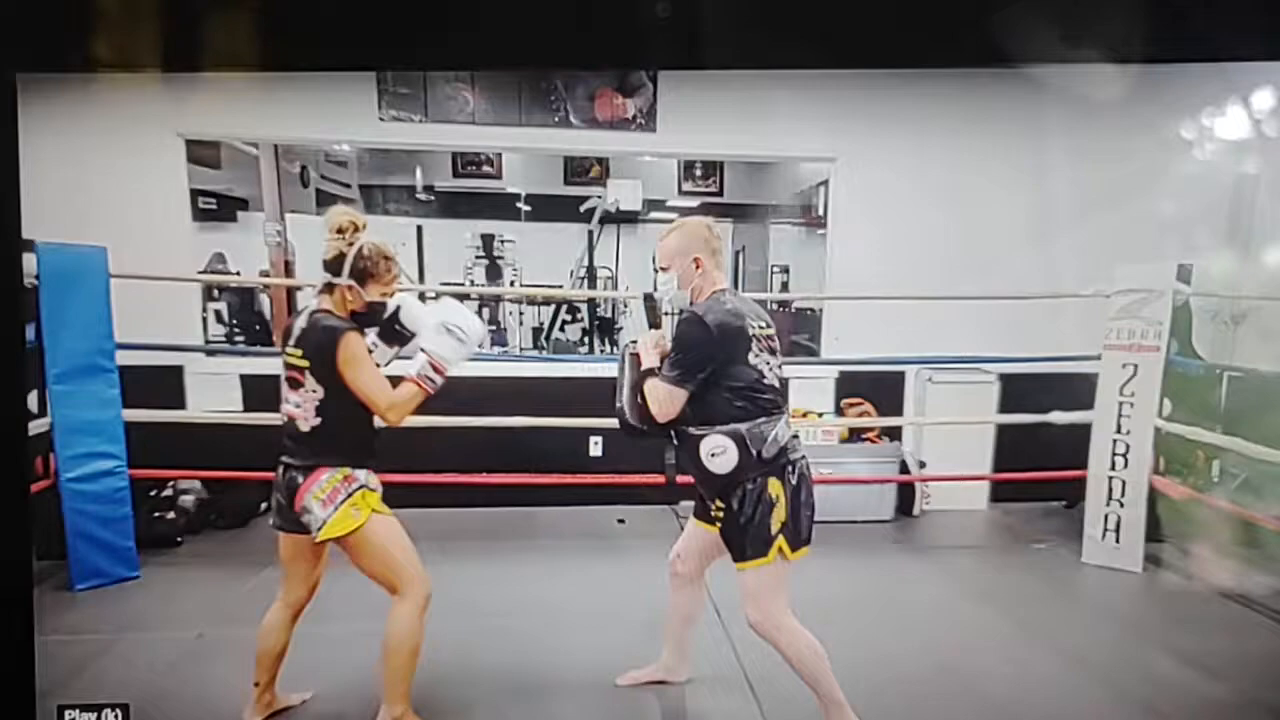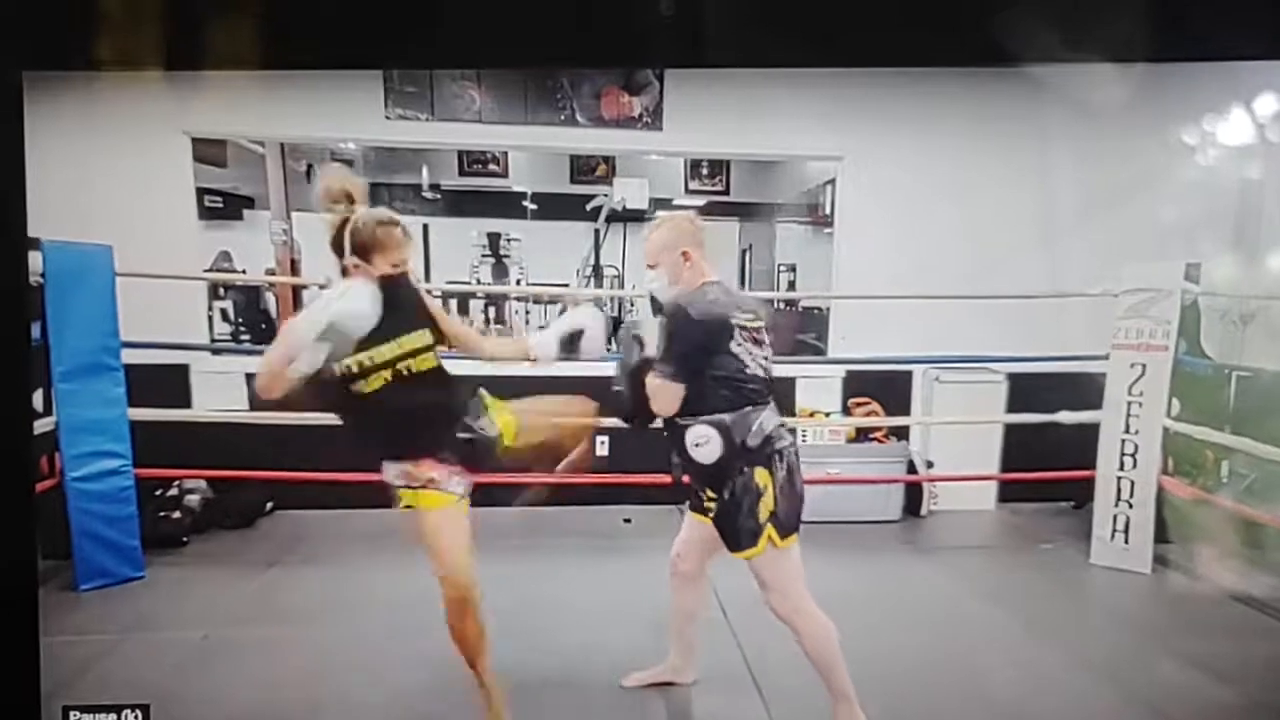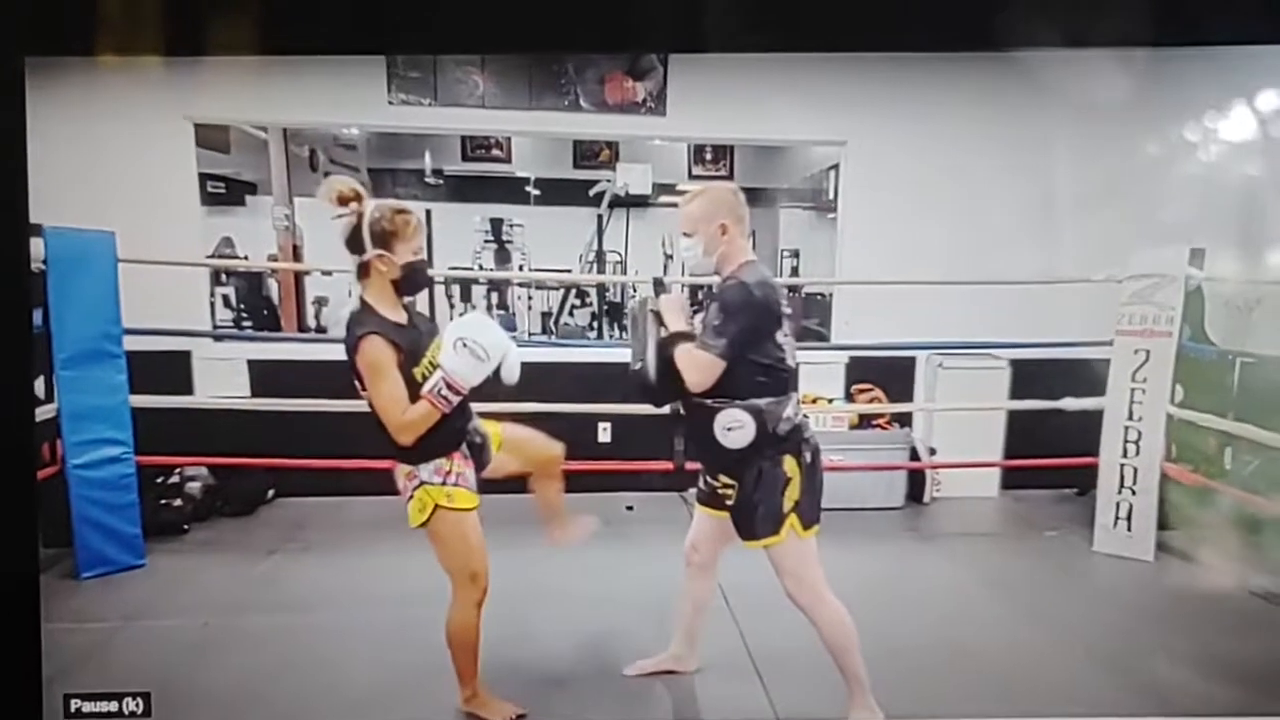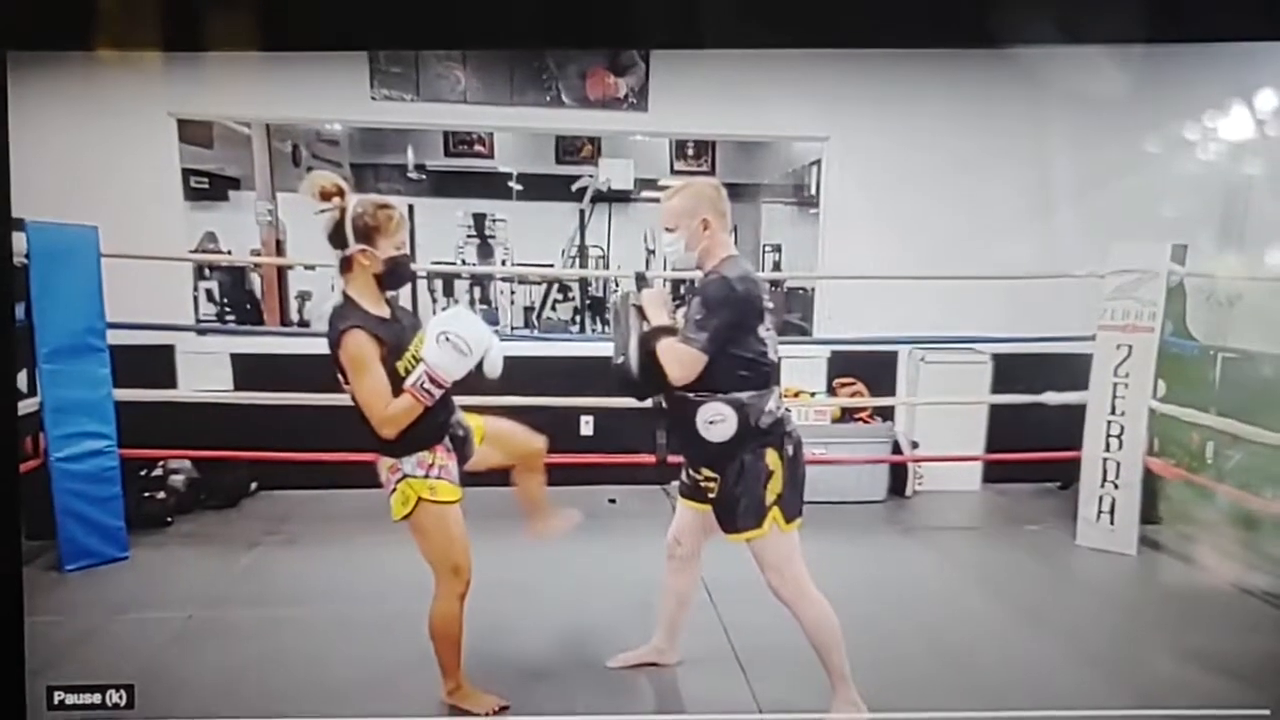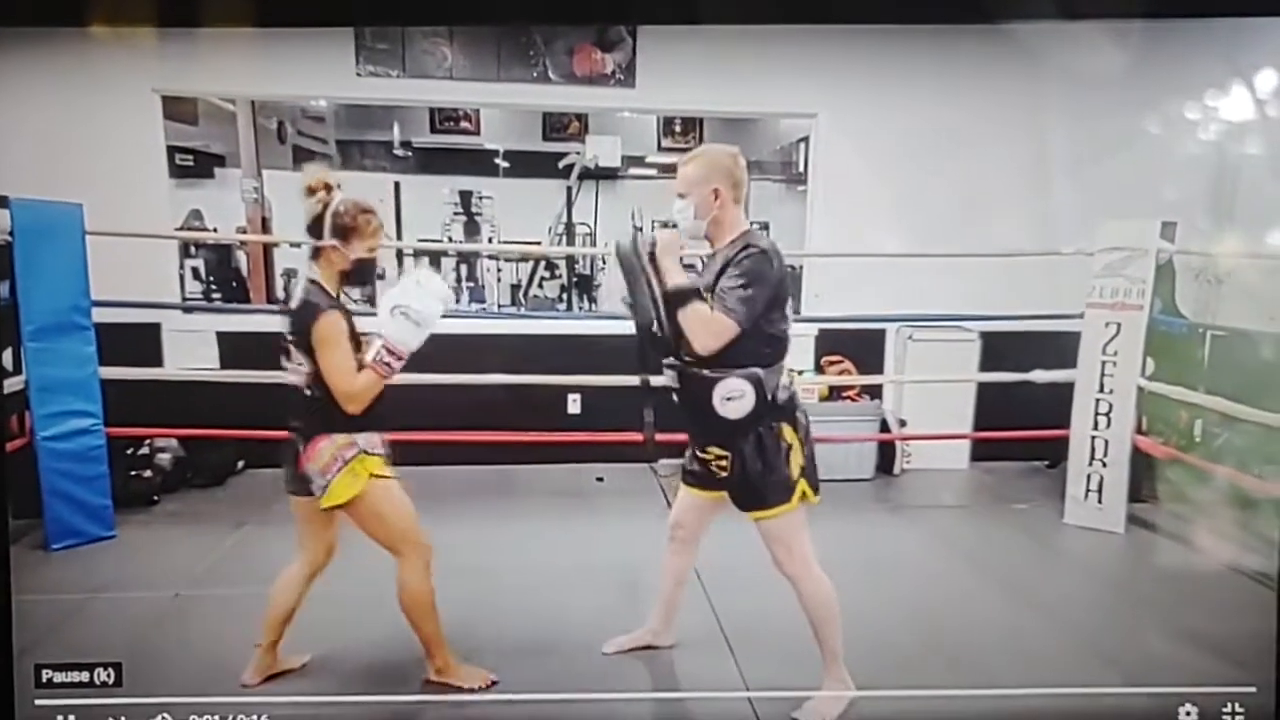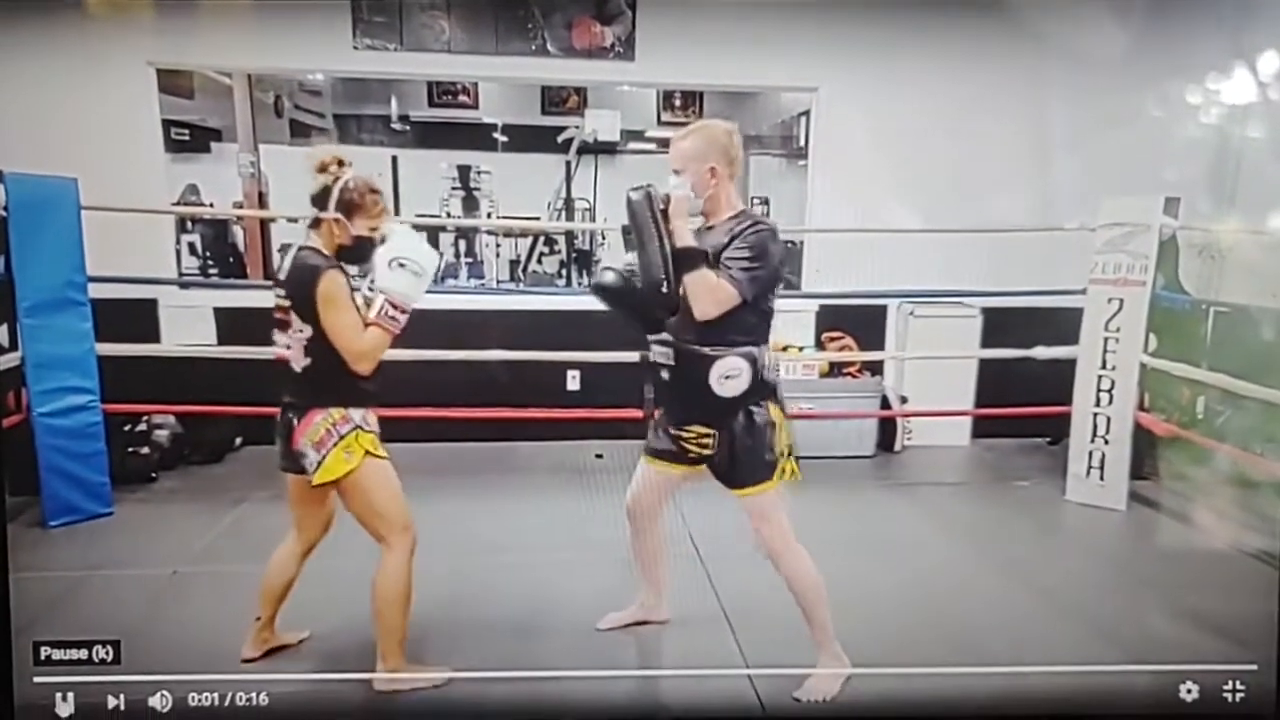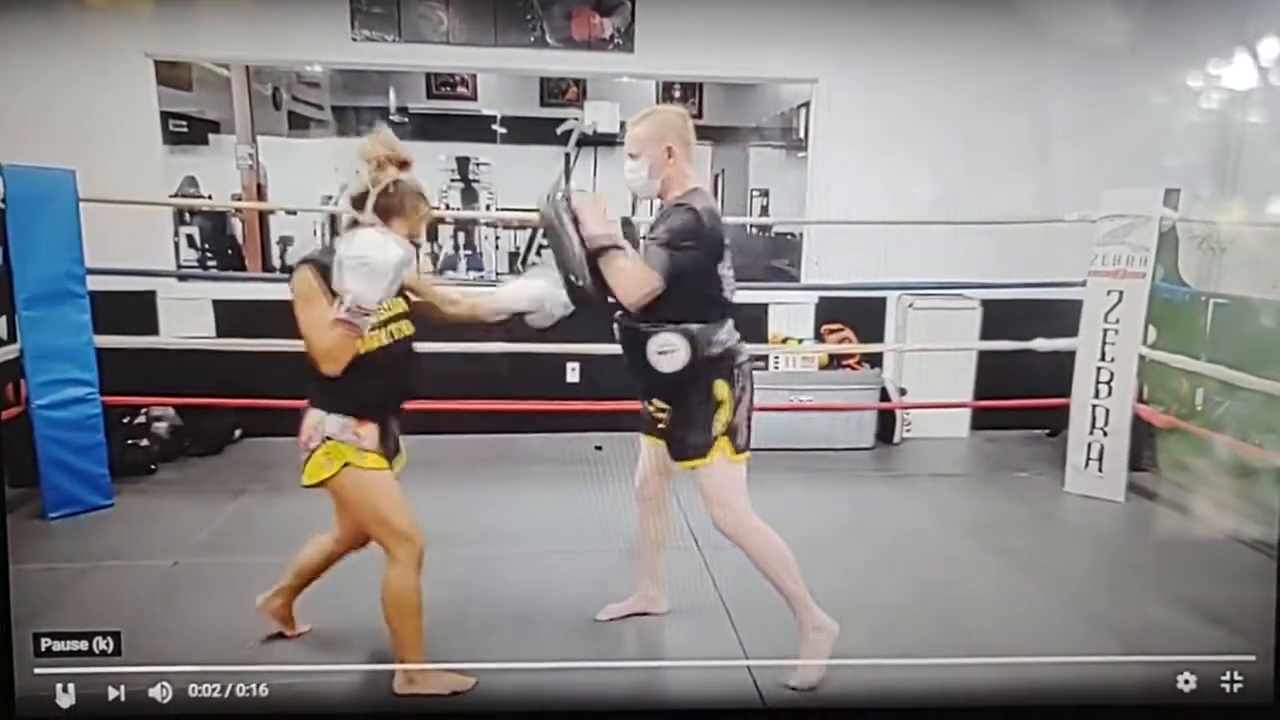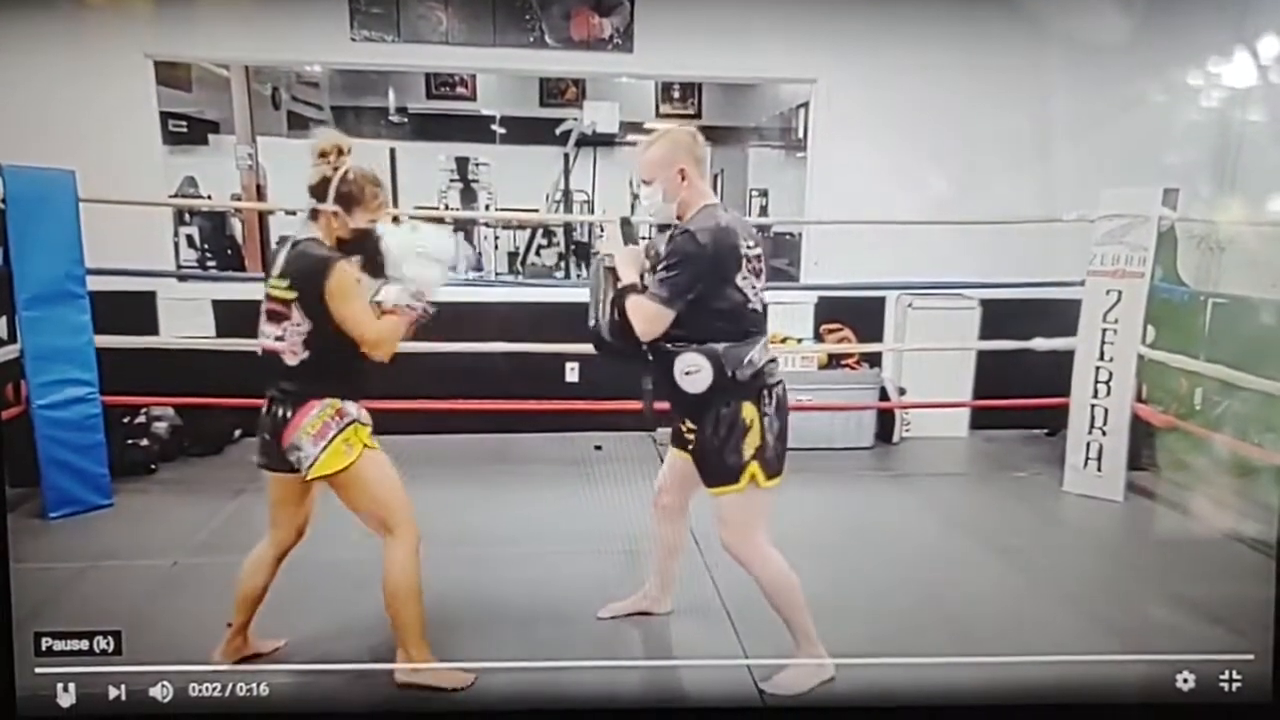
dt=0.5s
person 1, frame 1
left shoulder: (703, 321)
right shoulder: (748, 313)
left elbow: (664, 407)
left wrist: (650, 360)
right wrist: (672, 357)
left hip: (760, 483)
right hip: (736, 478)
left knee: (767, 616)
right knee: (684, 564)
right ankle: (672, 664)
person 1, frame 2
left shoulder: (687, 314)
right shoulder: (739, 305)
left elbow: (664, 403)
left wrist: (649, 357)
right wrist: (665, 354)
left hip: (752, 472)
right hip: (731, 468)
left knee: (788, 600)
right knee: (685, 562)
right ankle: (679, 664)
person 1, frame 3
left shoulder: (745, 293)
right shoulder: (746, 287)
left elbow: (699, 375)
left wrist: (676, 323)
right wrist: (681, 332)
left hip: (773, 461)
right hip: (736, 457)
left knee: (805, 588)
right knee: (698, 553)
right ankle: (682, 653)
person 1, frame 4
left shoulder: (726, 288)
right shoulder: (727, 281)
left elbow: (681, 369)
left wrist: (658, 317)
right wrist: (662, 325)
left hip: (755, 454)
right hip: (720, 450)
left knee: (786, 579)
right knee: (681, 545)
right ankle: (663, 645)
person 1, frame 5
left shoulder: (756, 258)
right shoulder: (722, 257)
left elbow: (708, 339)
left wrist: (673, 275)
right wrist: (664, 286)
left hip: (762, 431)
left knee: (793, 557)
right knee: (682, 528)
right ankle: (659, 627)
person 1, frame 6
left shoulder: (756, 237)
right shoulder: (700, 233)
left elbow: (709, 303)
right elbow: (676, 302)
left wrist: (681, 234)
left hip: (741, 409)
right hip: (684, 401)
left knee: (773, 536)
right knee: (640, 505)
left ankle: (831, 655)
right ankle: (652, 603)
person 1, frame 7
left shoulder: (691, 217)
right shoulder: (678, 212)
left elbow: (635, 289)
right elbow: (649, 285)
left wrist: (597, 229)
right wrist: (610, 249)
left hip: (708, 383)
right hip: (673, 380)
left knee: (731, 514)
right knee: (649, 488)
left ankle: (815, 626)
right ankle: (651, 593)
person 1, frame 8
left shoulder: (695, 240)
right shoulder: (732, 228)
left elbow: (648, 326)
left wrist: (628, 274)
right wrist: (650, 277)
left hip: (737, 406)
right hip: (716, 399)
left knee: (743, 540)
right knee: (669, 494)
left ankle: (813, 654)
right ankle: (657, 594)
person 2, frame 1
left shoulder: (302, 323)
right shoulder: (341, 337)
right elbow: (391, 407)
left wrist: (388, 340)
right wrist: (437, 359)
left hip: (294, 479)
right hip: (335, 485)
left knee: (292, 596)
right knee: (414, 589)
person 2, frame 2
left shoulder: (411, 297)
right shoulder: (324, 321)
left elbow: (476, 344)
right elbow: (270, 387)
left wrist: (546, 344)
right wrist: (303, 343)
left hip: (471, 421)
right hip: (422, 467)
left knee: (581, 414)
right knee: (460, 589)
left ankle: (562, 463)
person 2, frame 3
left shoulder: (400, 309)
right shoulder: (370, 339)
right elbow: (404, 428)
left wrist: (479, 352)
right wrist: (456, 376)
left hip: (465, 435)
right hip: (432, 470)
left knee: (550, 453)
right knee: (471, 585)
left ankle: (558, 524)
person 2, frame 4
left shoulder: (385, 304)
right shoulder: (354, 332)
right elbow: (387, 422)
left wrist: (462, 344)
right wrist: (441, 369)
left hip: (448, 429)
right hip: (415, 463)
left knee: (533, 446)
right knee: (455, 578)
left ankle: (540, 517)
person 2, frame 5
left shoulder: (312, 296)
right shoulder: (325, 312)
left elbow: (345, 366)
right elbow: (352, 396)
left wrist: (395, 325)
right wrist: (398, 342)
left hip: (313, 448)
right hip: (340, 451)
left knee: (312, 557)
right knee: (416, 551)
left ankle: (264, 659)
right ankle: (441, 664)
person 2, frame 6
left shoulder: (299, 264)
right shoulder: (325, 276)
right elbow: (362, 357)
left wrist: (383, 288)
right wrist: (400, 295)
left hip: (300, 420)
right hip: (335, 424)
left knee: (306, 531)
right knee: (399, 537)
left ankle: (261, 634)
right ankle: (392, 665)
person 2, frame 7
left shoulder: (398, 270)
right shoulder: (312, 272)
left elbow: (453, 307)
right elbow: (331, 360)
left wrist: (516, 298)
right wrist: (349, 302)
left hip: (377, 426)
right hip: (339, 429)
left knee: (352, 534)
right knee: (404, 546)
left ankle: (280, 599)
right ankle: (413, 672)
person 2, frame 8
left shoulder: (291, 255)
right shoulder: (331, 268)
right elbow: (378, 345)
left wrist: (383, 287)
right wrist: (413, 292)
left hip: (283, 414)
right hip: (326, 418)
left knee: (281, 535)
right knee: (402, 530)
left ankle: (234, 642)
right ankle: (415, 660)
